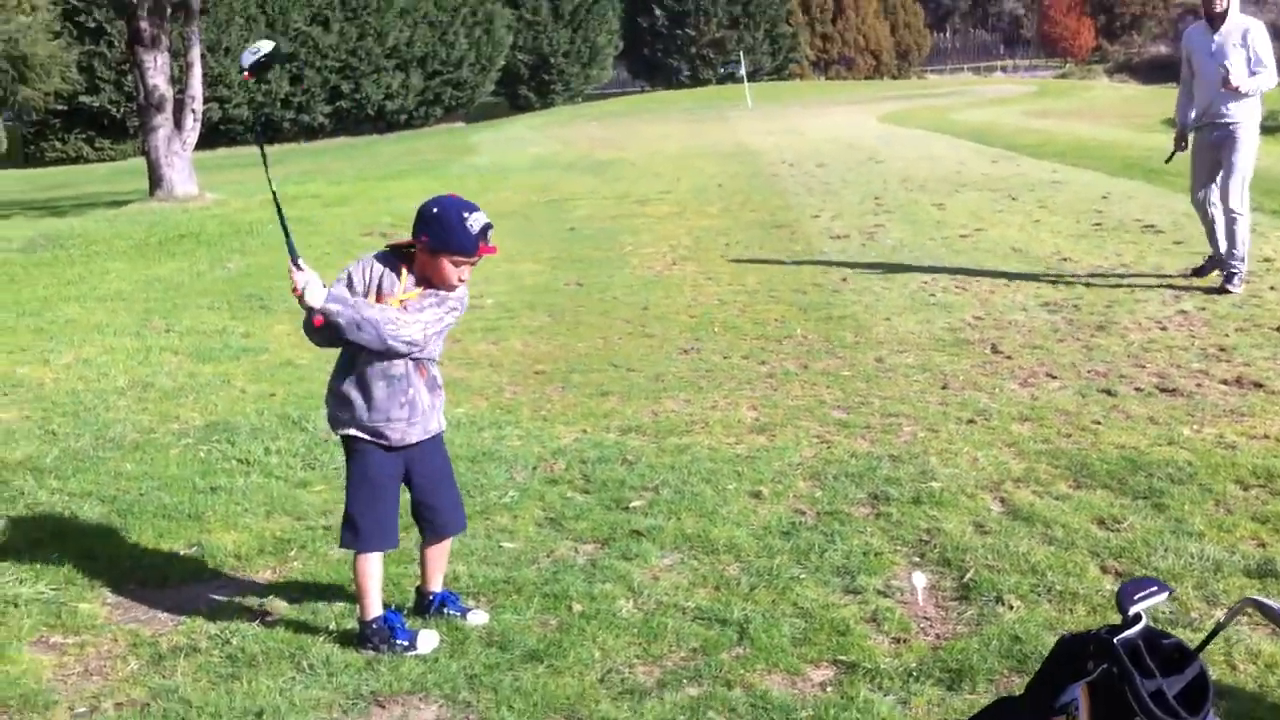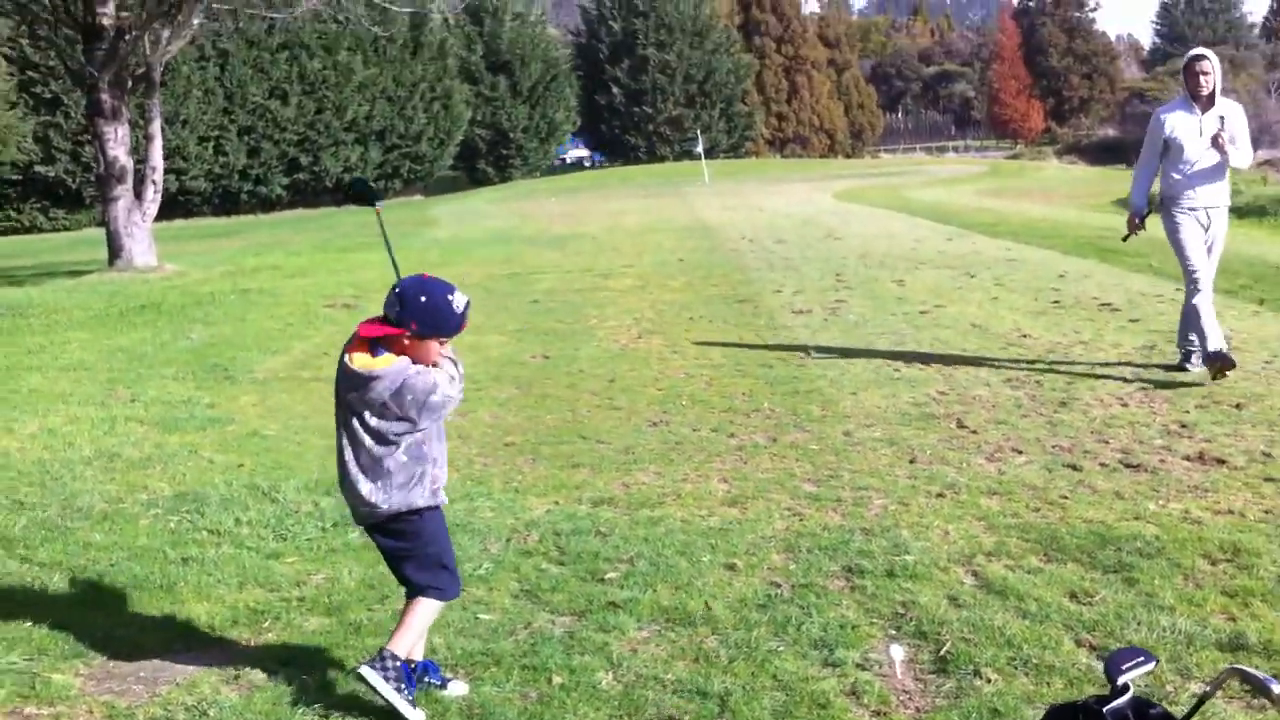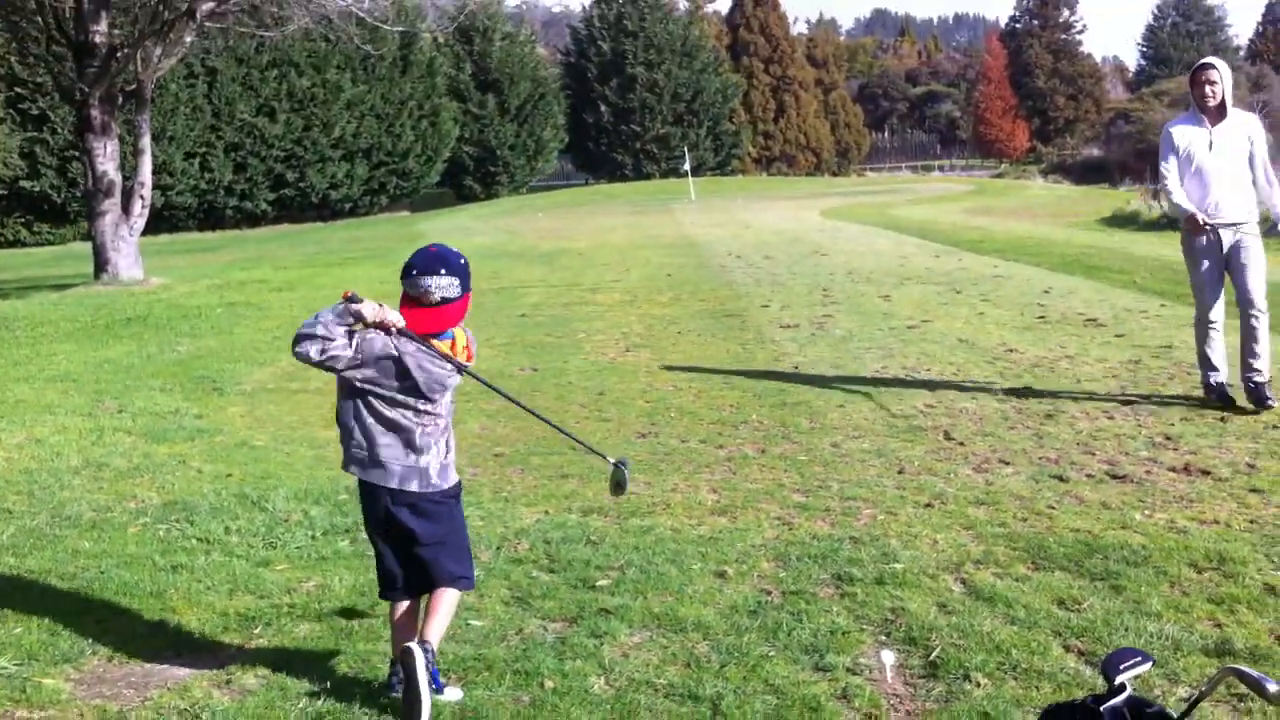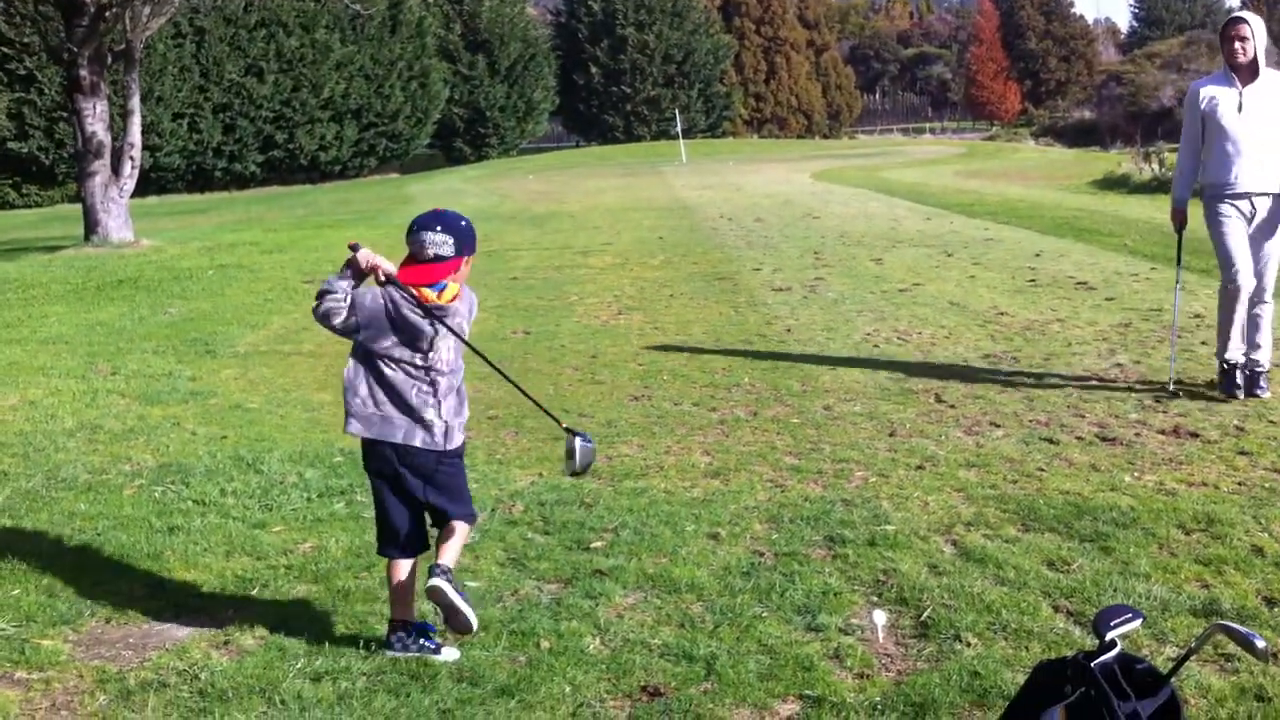
dt=0.5s
person 1, frame 1
left shoulder: (452, 298)
right shoulder: (371, 270)
left elbow: (397, 332)
right elbow: (324, 333)
left wrist: (329, 300)
right wrist: (319, 302)
left hip: (420, 426)
right hip: (367, 426)
left knee: (443, 517)
right knee: (372, 527)
left ankle: (431, 595)
right ankle: (374, 625)
person 1, frame 2
left shoulder: (357, 352)
right shoulder: (418, 384)
right elbow: (449, 388)
right wrist: (448, 364)
left hip: (372, 497)
right hip: (406, 502)
left knee: (421, 581)
right knee: (438, 583)
left ankle: (412, 666)
right ankle: (390, 661)
person 1, frame 3
left shoulder: (377, 345)
right shoulder: (462, 346)
left elbow: (307, 345)
left wrist: (357, 313)
right wrist: (383, 319)
left hip: (379, 485)
right hip: (433, 486)
left knee: (400, 584)
right knee: (451, 576)
left ankle: (404, 670)
right ankle: (424, 651)
person 1, frame 4
left shoulder: (376, 300)
right shoulder: (464, 302)
left elbow: (328, 313)
left wrist: (352, 270)
right wrist: (381, 271)
left hip: (382, 439)
right hip: (436, 443)
left knee: (399, 536)
right knee: (458, 516)
left ankle: (405, 628)
right ankle: (444, 573)
person 2, frame 1
left shoulder: (1250, 29)
right shoulder: (1192, 35)
left elbow: (1269, 75)
left wrist: (1242, 85)
right wrist: (1182, 125)
left hip: (1241, 126)
right hip: (1206, 127)
left knee: (1234, 199)
right knee: (1201, 196)
left ankle: (1235, 269)
right ankle: (1220, 254)
person 2, frame 2
left shoulder: (1232, 112)
right shoulder: (1165, 116)
left elbow: (1245, 157)
right elbow: (1148, 164)
left wrist: (1229, 152)
right wrist: (1137, 207)
left hip: (1217, 210)
right hip: (1180, 209)
left knee: (1200, 280)
right knee: (1199, 278)
left ankle: (1189, 348)
right ankle: (1213, 351)
person 2, frame 3
left shoulder: (1248, 124)
right shoulder: (1175, 131)
right elbow: (1169, 180)
right wrist: (1188, 211)
left hip: (1243, 228)
right hip: (1200, 233)
right knee: (1209, 312)
right ankle: (1214, 380)
person 2, frame 4
right shoulder: (1202, 91)
right elbow: (1190, 149)
right wrist: (1179, 200)
right hip: (1223, 200)
right knee: (1237, 279)
right ankle: (1229, 363)
